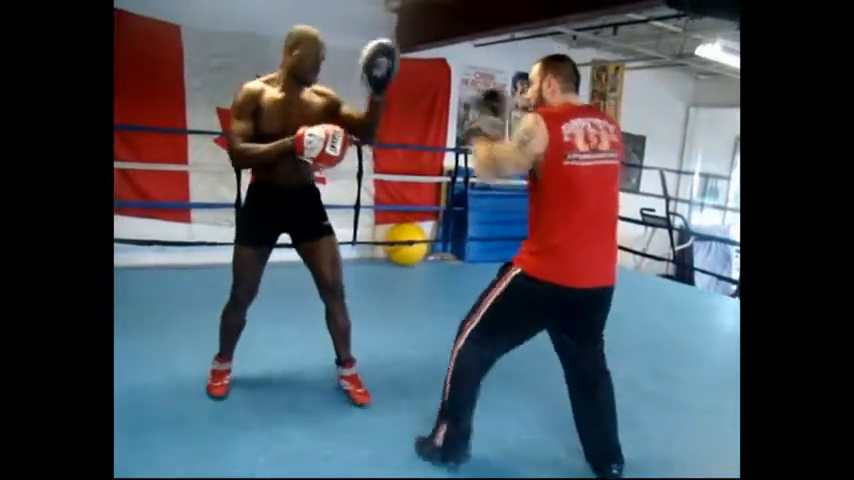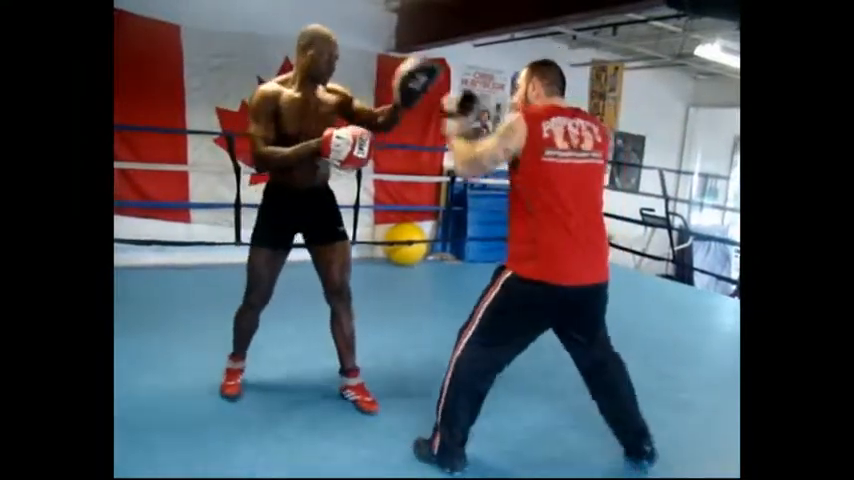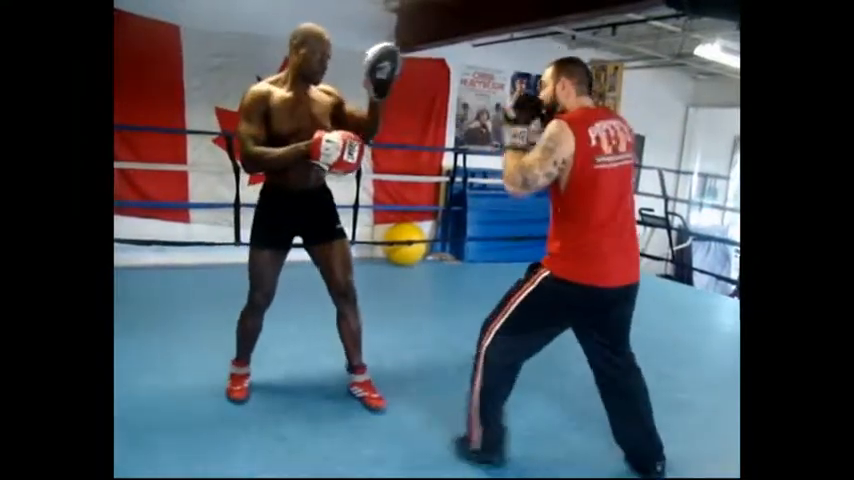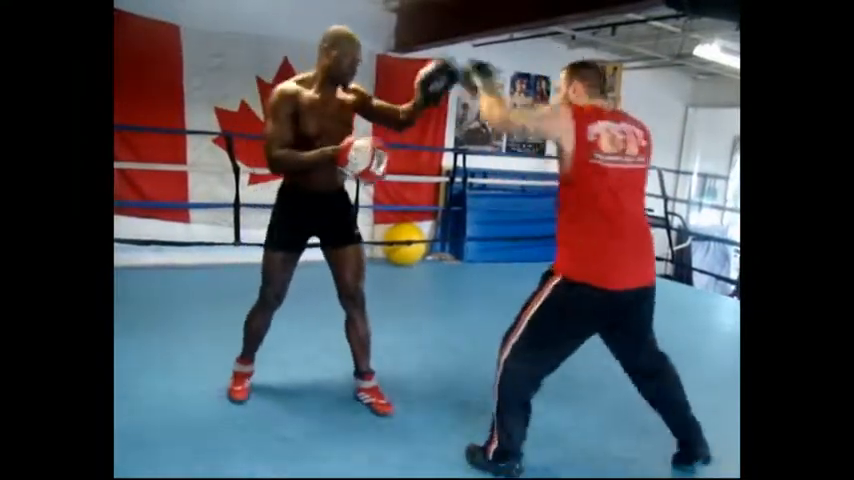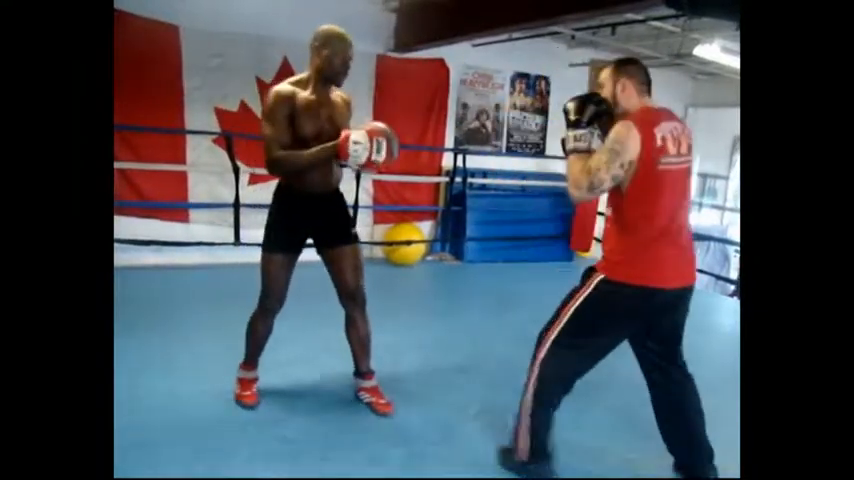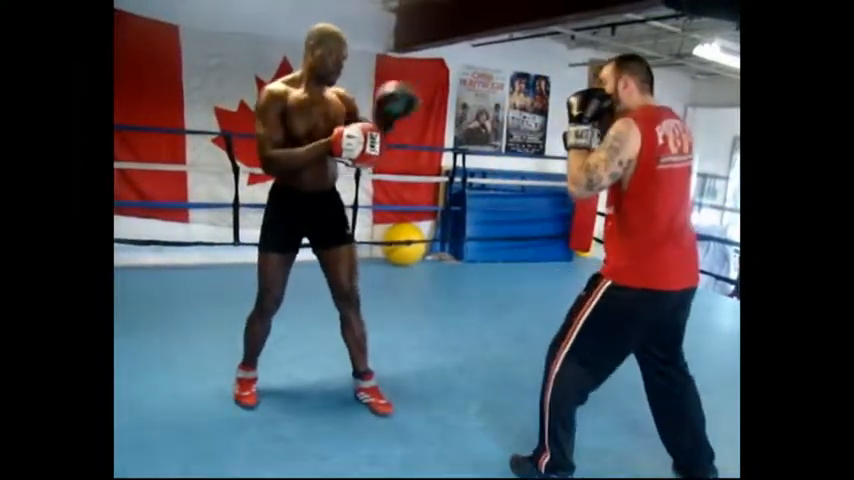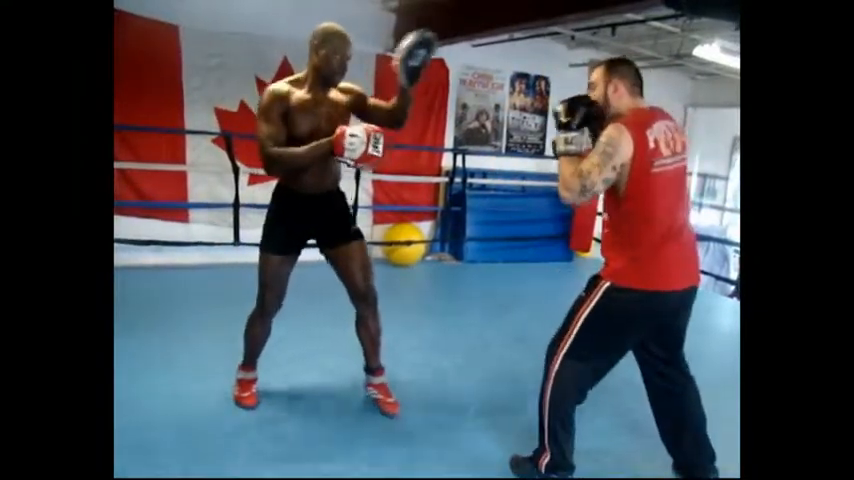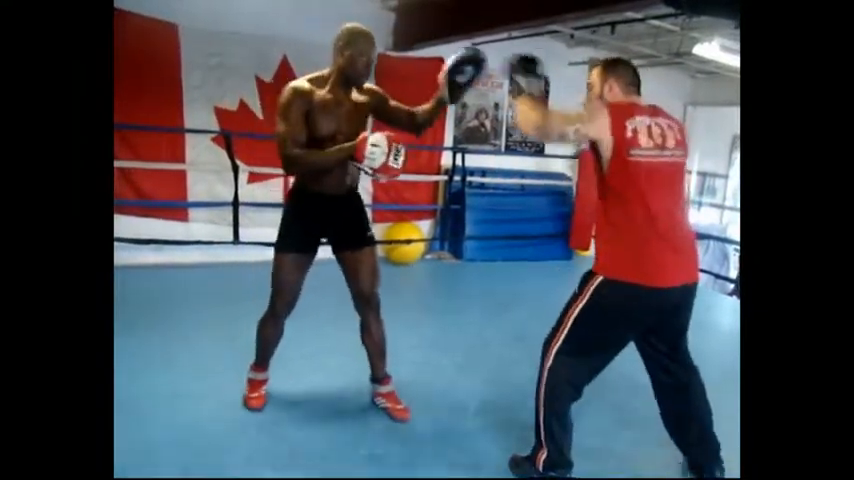
dt=0.3s
person 1, frame 1
left shoulder: (541, 124)
right shoulder: (608, 127)
left elbow: (490, 169)
left wrist: (484, 124)
left hip: (545, 271)
right hip: (599, 274)
left knee: (472, 344)
right knee: (588, 364)
left ankle: (448, 442)
person 1, frame 2
left shoulder: (523, 123)
right shoulder: (593, 129)
left elbow: (467, 164)
left wrist: (453, 119)
left hip: (535, 273)
right hip: (591, 274)
left knee: (474, 353)
right knee: (599, 358)
left ankle: (446, 447)
right ankle: (639, 444)
person 1, frame 3
left shoulder: (563, 128)
right shoulder: (620, 127)
left elbow: (519, 183)
left wrist: (518, 130)
left hip: (570, 274)
right hip: (622, 274)
left knee: (499, 341)
right knee: (617, 363)
left ankle: (484, 441)
person 1, frame 4
left shoulder: (567, 120)
right shoulder: (638, 131)
left elbow: (499, 117)
left wrist: (480, 82)
left hip: (583, 277)
right hip: (638, 276)
left knee: (519, 356)
right knee: (648, 361)
person 1, frame 5
left shoulder: (629, 130)
right shoulder: (676, 127)
left elbow: (583, 188)
left wrist: (578, 134)
right wrist: (600, 131)
left hip: (628, 277)
right hip: (676, 277)
left knee: (555, 352)
right knee: (668, 369)
person 1, frame 6
left shoulder: (630, 127)
right shoulder: (674, 125)
left elbow: (581, 186)
left wrist: (579, 129)
right wrist: (599, 127)
left hip: (635, 279)
right hip: (679, 277)
left knee: (567, 363)
right knee: (668, 370)
person 1, frame 7
left shoulder: (622, 131)
right shoulder: (667, 125)
left elbow: (575, 191)
left wrist: (569, 135)
right wrist: (592, 132)
left hip: (634, 281)
right hip: (680, 278)
left knee: (566, 363)
right knee: (669, 371)
person 1, frame 8
left shoulder: (605, 117)
right shoulder: (672, 126)
left elbow: (535, 124)
left hip: (625, 278)
right hip: (680, 276)
left knee: (561, 362)
right knee: (675, 366)
person 2, frame 1
left shoulder: (323, 99)
right shoulder: (253, 93)
left elbow: (366, 133)
right elbow: (238, 154)
left wrist: (377, 94)
right wrist: (291, 144)
left hip: (305, 199)
right hip: (263, 200)
left knee: (333, 289)
right knee: (242, 294)
left ankle: (347, 369)
right ankle: (222, 365)
person 2, frame 2
left shoulder: (336, 96)
right shoulder: (270, 95)
left elbow: (379, 122)
right elbow: (260, 158)
left wrist: (404, 99)
right wrist: (316, 146)
left hip: (321, 200)
right hip: (280, 201)
left knee: (340, 293)
right knee: (256, 296)
left ankle: (351, 378)
right ankle: (236, 363)
person 2, frame 3
left shoulder: (329, 98)
right shoulder: (261, 96)
left elbow: (366, 134)
right elbow: (249, 158)
left wrist: (378, 96)
right wrist: (306, 148)
left hip: (318, 201)
right hip: (276, 203)
left knee: (344, 291)
right knee: (259, 299)
left ankle: (358, 376)
right ankle: (240, 369)
person 2, frame 4
left shoulder: (354, 97)
right shoulder: (287, 95)
left elbow: (399, 118)
right elbow: (276, 159)
left wrist: (427, 97)
right wrist: (333, 153)
left hip: (336, 203)
right hip: (295, 203)
left knee: (354, 297)
right knee: (269, 298)
left ankle: (365, 381)
right ankle: (244, 367)
person 2, frame 5
left shoulder: (343, 101)
right shoulder: (284, 96)
right elbow: (275, 161)
left wrist: (368, 143)
right wrist: (335, 148)
left hip: (332, 204)
right hip: (291, 205)
left knee: (354, 296)
right knee: (271, 303)
left ankle: (365, 380)
right ankle: (248, 374)
person 2, frame 6
left shoulder: (341, 99)
right shoulder: (277, 95)
left elbow: (370, 135)
right elbow: (270, 160)
left wrist: (386, 113)
right wrist: (329, 145)
left hip: (328, 204)
right hip: (287, 206)
left knee: (349, 298)
right knee: (268, 303)
left ankle: (365, 381)
right ankle: (247, 374)
person 2, frame 7
left shoulder: (348, 96)
right shoulder: (279, 95)
left elbow: (394, 119)
right elbow: (271, 160)
left wrist: (406, 84)
right wrist: (331, 143)
left hip: (333, 205)
right hip: (290, 206)
left knee: (365, 294)
right knee: (268, 305)
left ankle: (375, 378)
right ankle: (247, 375)
person 2, frame 8
left shoulder: (368, 97)
right shoulder: (300, 93)
left elbow: (416, 122)
right elbow: (291, 160)
left wrist: (445, 96)
right wrist: (351, 150)
left hip: (348, 206)
right hip: (306, 206)
left knee: (368, 302)
right knee: (281, 304)
left ankle: (382, 386)
right ankle: (258, 375)
